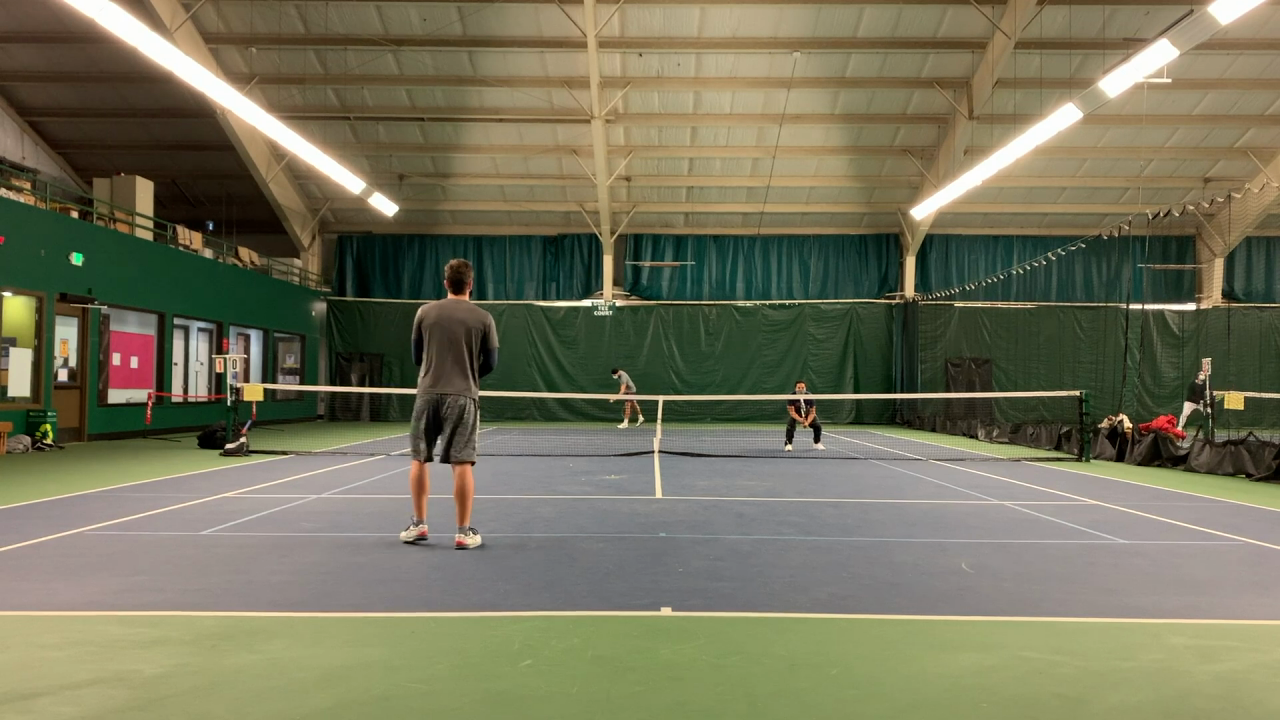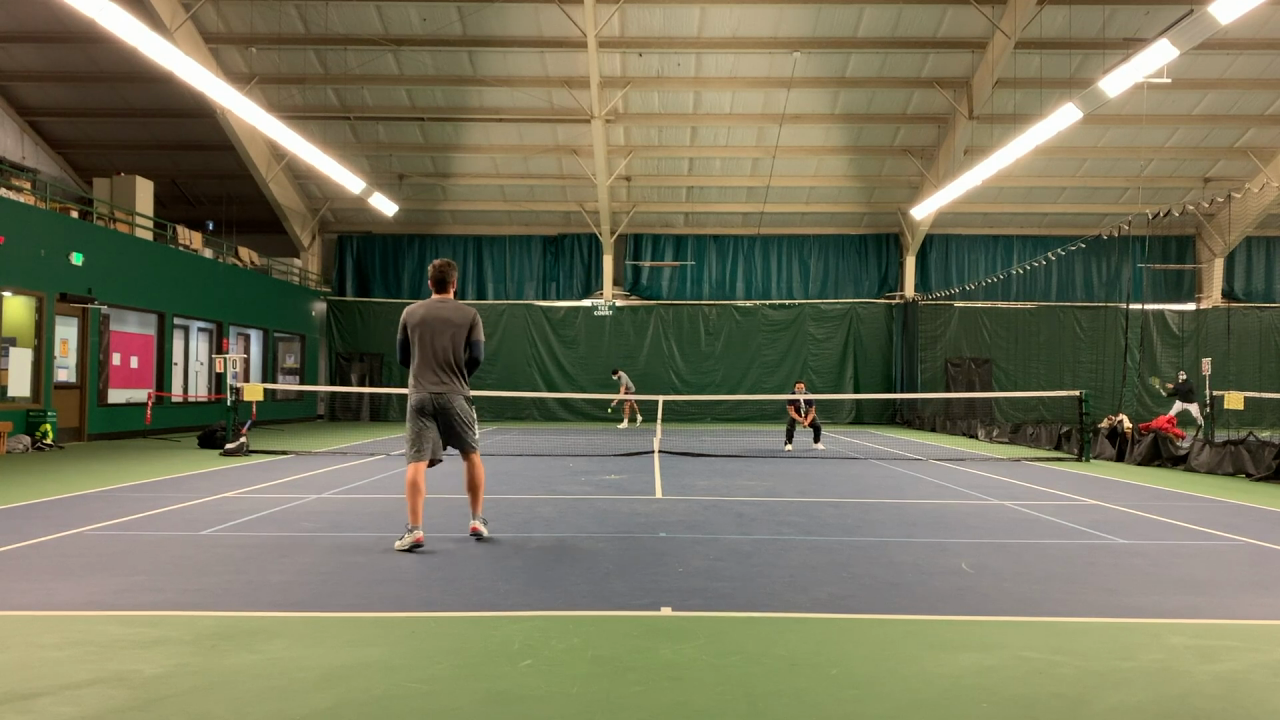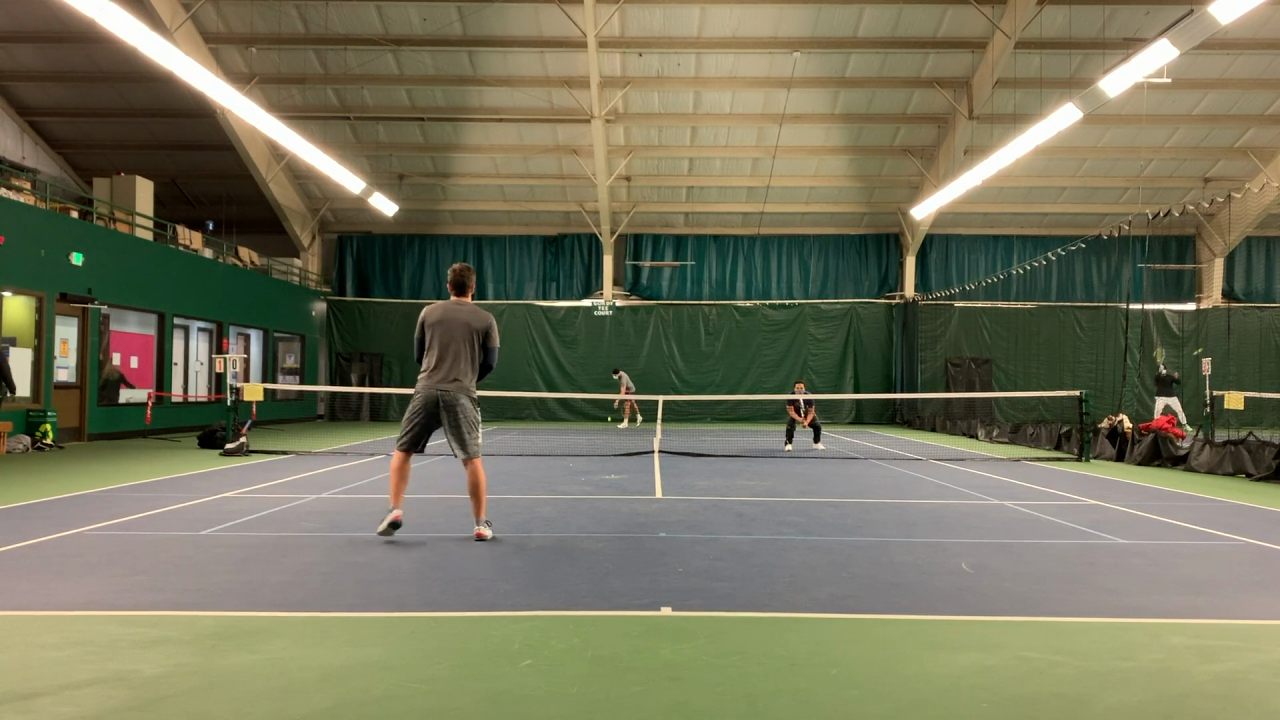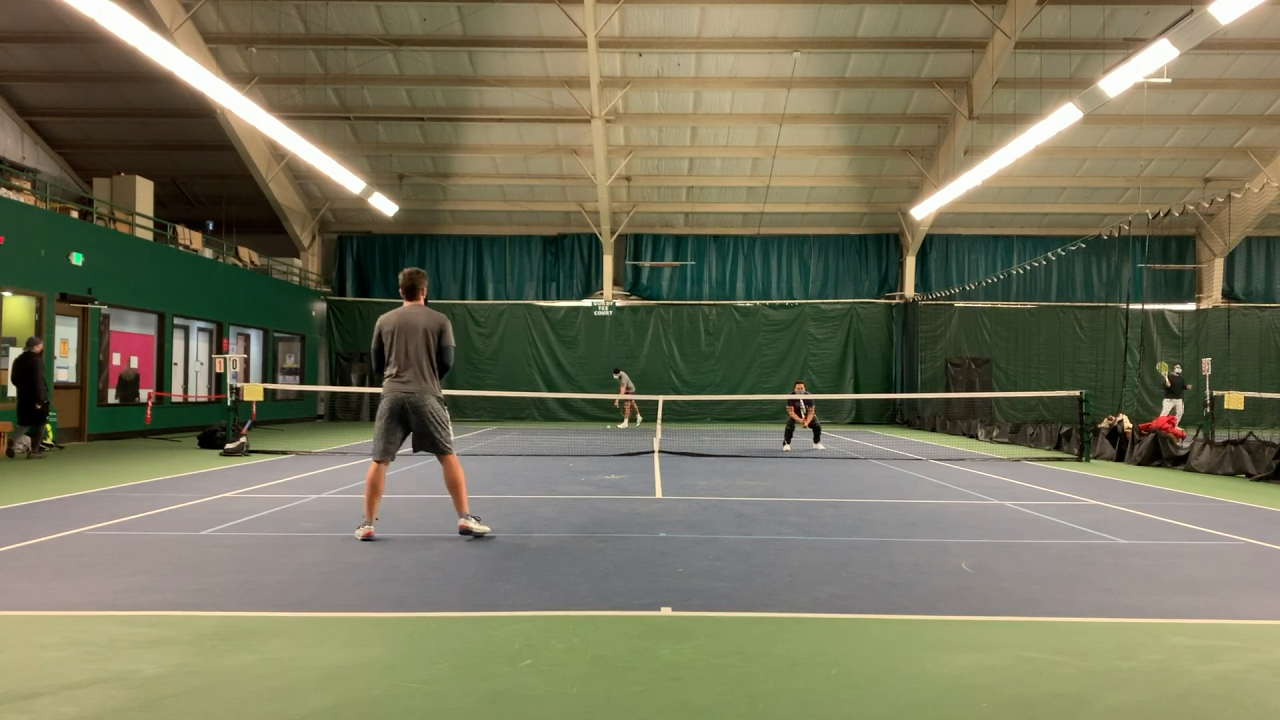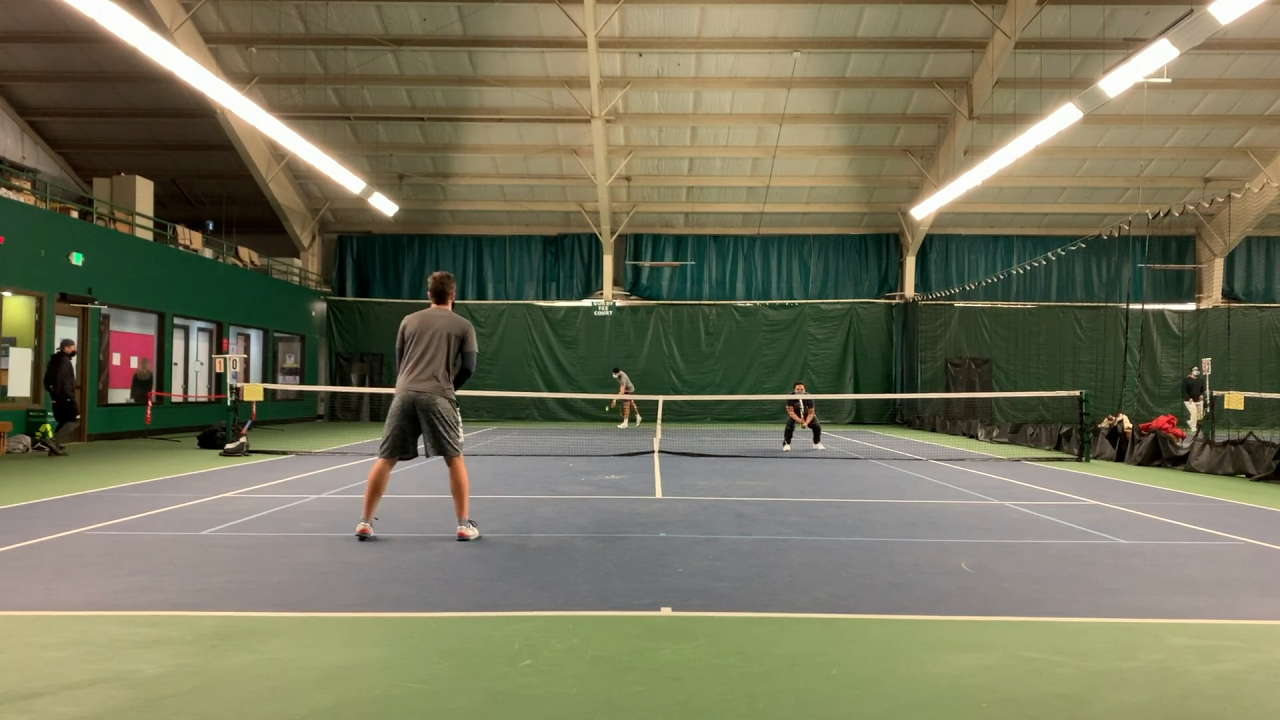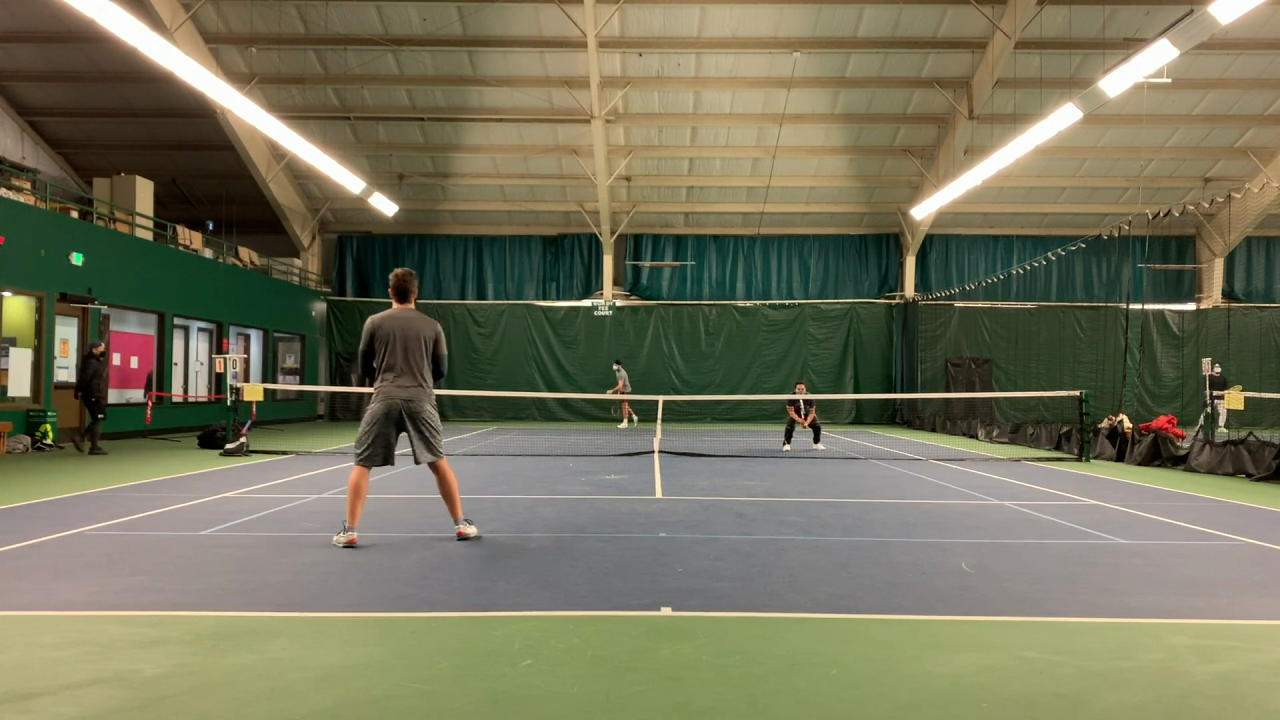
dt=0.5s
person 1, frame 1
left shoulder: (425, 312)
right shoulder: (483, 318)
left elbow: (416, 355)
right elbow: (490, 362)
left hip: (428, 394)
right hip: (462, 396)
left knee: (419, 460)
right knee: (462, 464)
left ankle: (419, 523)
right ankle: (464, 532)
person 1, frame 2
left shoulder: (410, 313)
right shoulder: (469, 315)
left elbow: (402, 357)
right elbow: (477, 357)
left hip: (420, 395)
right hip: (455, 395)
left knee: (417, 462)
right knee: (472, 456)
left ankle: (414, 530)
right ankle: (477, 520)
person 1, frame 3
left shoulder: (428, 313)
right shoulder: (486, 320)
left elbow: (419, 354)
right elbow: (490, 362)
left hip: (427, 391)
right hip: (461, 395)
left knee: (403, 452)
right knee: (472, 459)
left ankle: (395, 510)
right ankle: (481, 525)
person 1, frame 4
left shoulder: (384, 320)
right shoulder: (439, 320)
left elbow: (376, 364)
right elbow: (446, 362)
left hip: (392, 396)
right hip: (426, 396)
left knee: (379, 461)
right knee: (447, 456)
left ankle: (368, 525)
right ankle: (465, 518)
person 1, frame 5
left shoulder: (409, 321)
right shoulder: (464, 326)
right elbow: (468, 368)
left hip: (404, 394)
right hip: (437, 397)
left knee: (385, 459)
right knee: (455, 460)
left ankle: (365, 522)
right ankle: (464, 525)
person 1, frame 6
left shoulder: (375, 322)
right shoulder: (433, 326)
left elbow: (364, 367)
right elbow: (441, 370)
left hip: (384, 401)
right hip: (421, 402)
left knee: (362, 464)
right knee: (439, 464)
left ankle: (350, 531)
right ankle: (461, 524)
